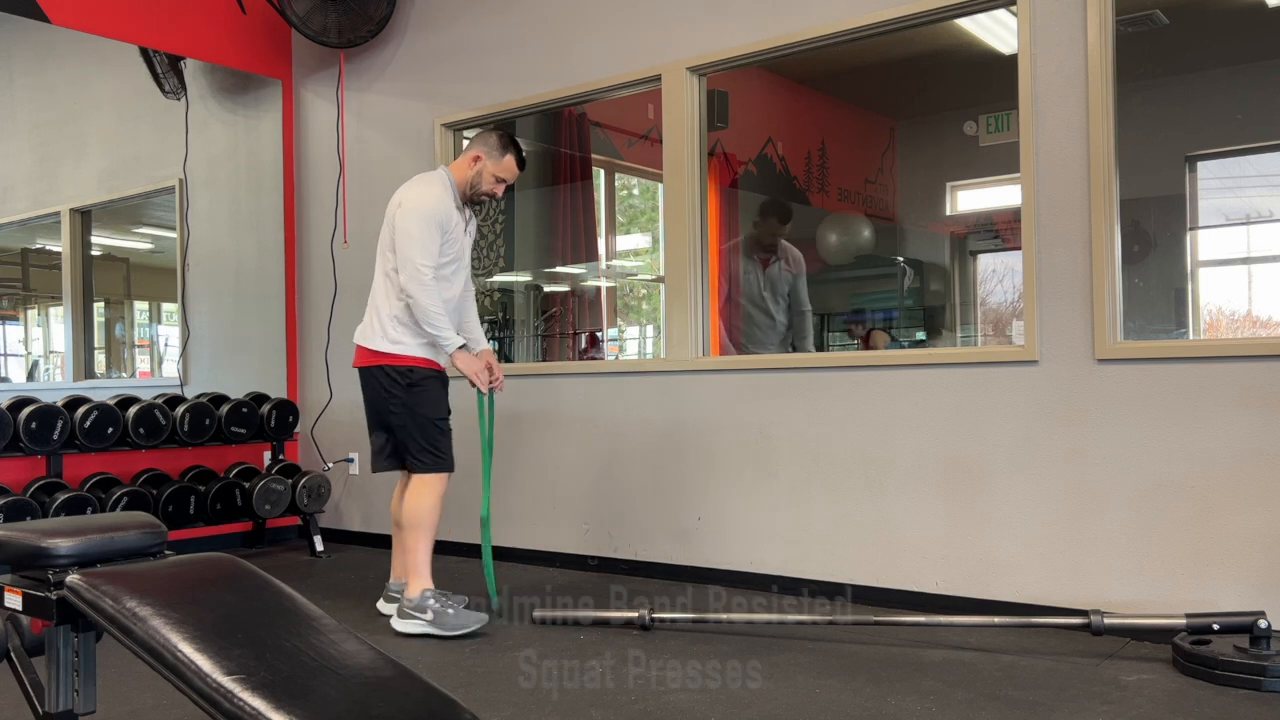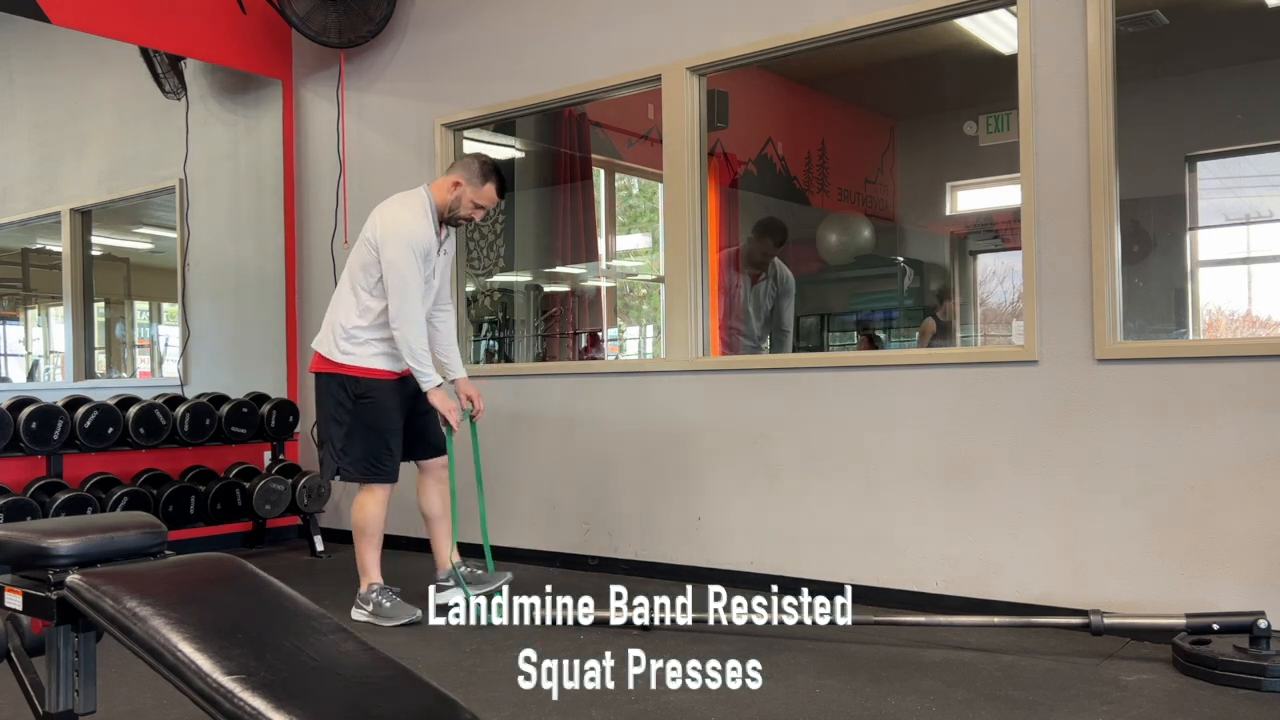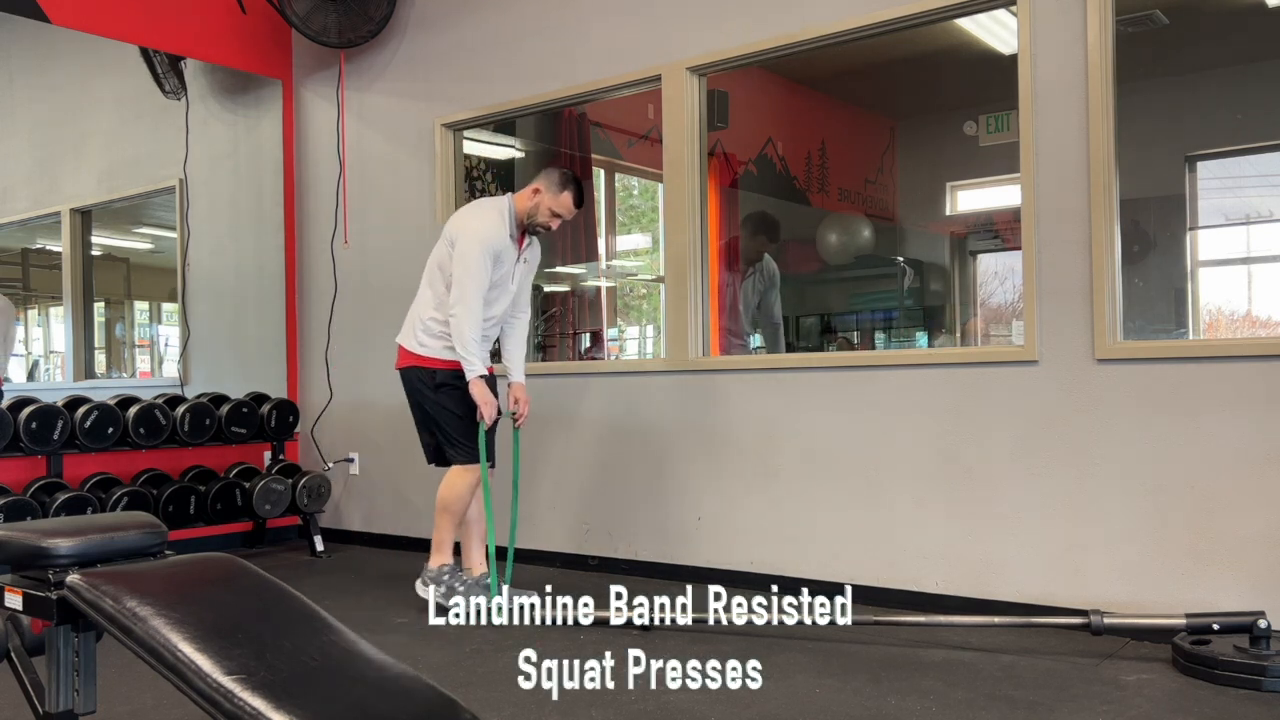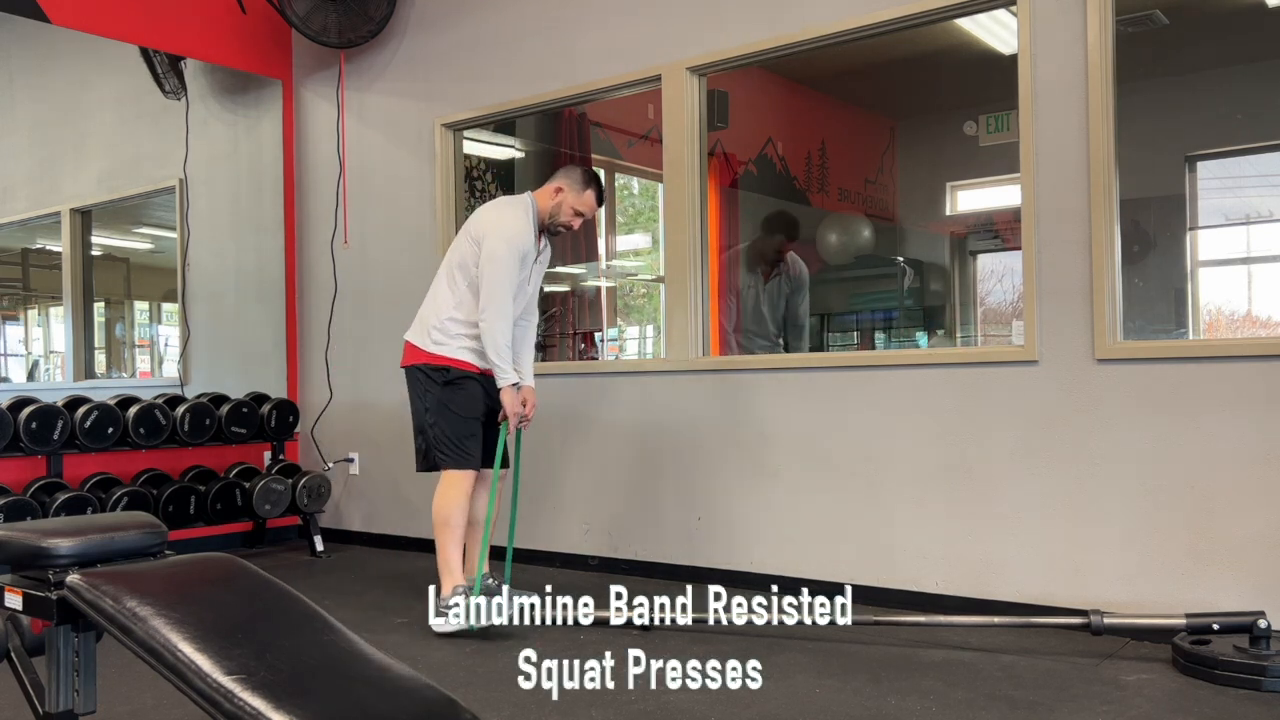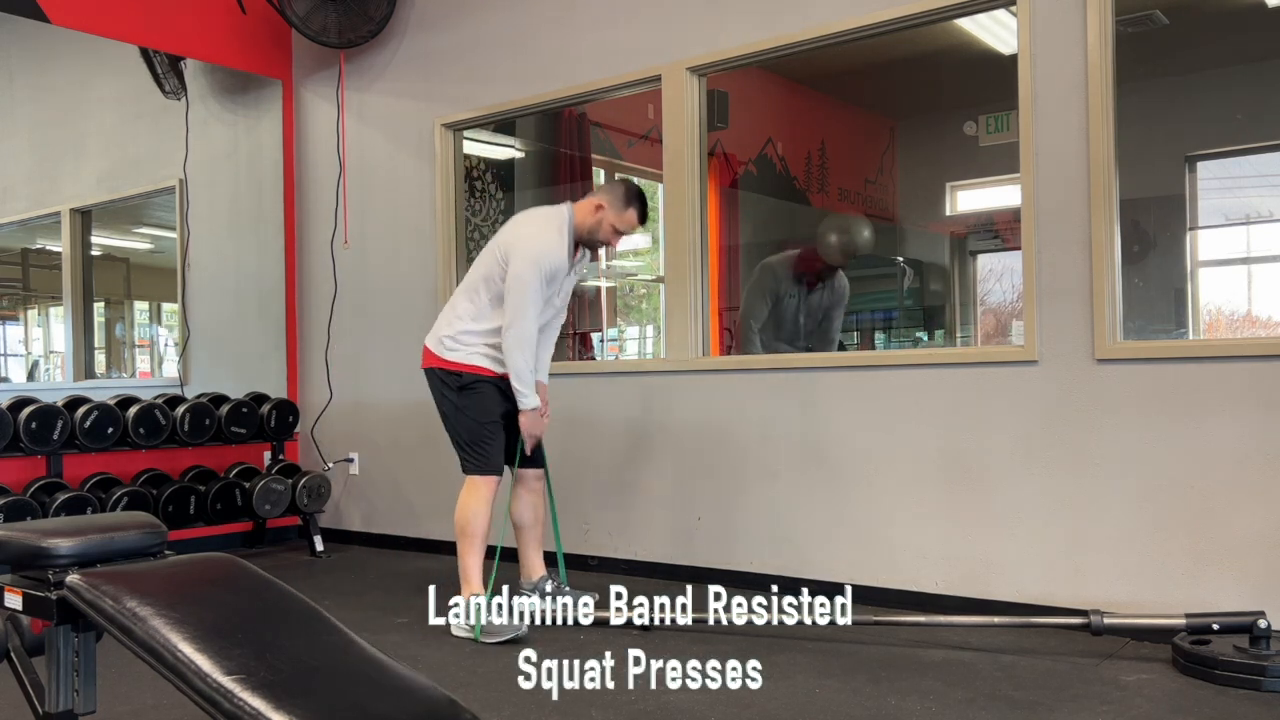
dt=1s
person 1, frame 1
left shoulder: (464, 215)
right shoulder: (424, 198)
left elbow: (458, 290)
right elbow: (417, 285)
left wrist: (481, 346)
right wrist: (458, 350)
left hip: (421, 358)
right hip: (396, 355)
left knee: (420, 469)
right knee: (431, 469)
left ankle: (403, 585)
right ankle: (416, 600)
person 1, frame 2
left shoulder: (444, 232)
right shoulder: (404, 222)
left elbow: (440, 310)
right elbow: (403, 315)
left wrist: (458, 376)
right wrist: (433, 386)
left hip: (396, 365)
right hip: (356, 363)
left knee: (435, 461)
right knee: (377, 478)
left ankle: (449, 572)
right ankle: (370, 592)
person 1, frame 3
left shoulder: (531, 248)
right shoulder: (481, 224)
left elbow: (516, 316)
right elbow: (464, 307)
left wrist: (516, 378)
right wrist: (477, 379)
left hip: (469, 362)
right hip: (431, 356)
left knee: (477, 464)
right knee: (469, 461)
left ankle: (475, 576)
right ankle: (437, 569)
person 1, frame 4
left shoulder: (541, 243)
right shoulder: (506, 223)
left elbow: (524, 316)
right elbow: (493, 310)
left wrist: (525, 380)
right wrist: (507, 383)
left hip: (474, 361)
right hip: (442, 356)
left knee: (485, 470)
right knee: (459, 469)
left ankle: (476, 581)
right ankle: (451, 600)
person 1, frame 5
left shoulder: (578, 246)
right shoulder: (541, 241)
right elbow: (519, 327)
left wrist: (539, 381)
right wrist: (527, 403)
left hip: (500, 364)
right hip: (460, 361)
left knee: (530, 471)
right knee: (486, 473)
left ankle: (536, 584)
right ankle: (470, 605)
